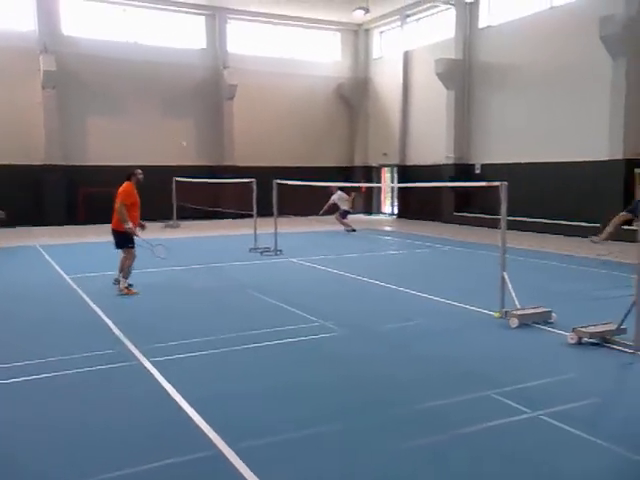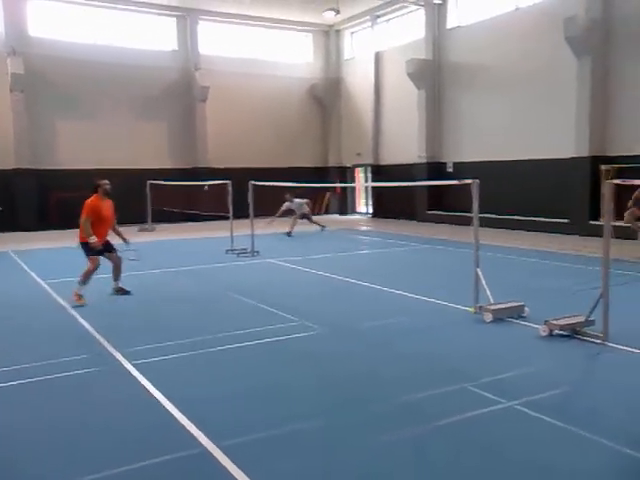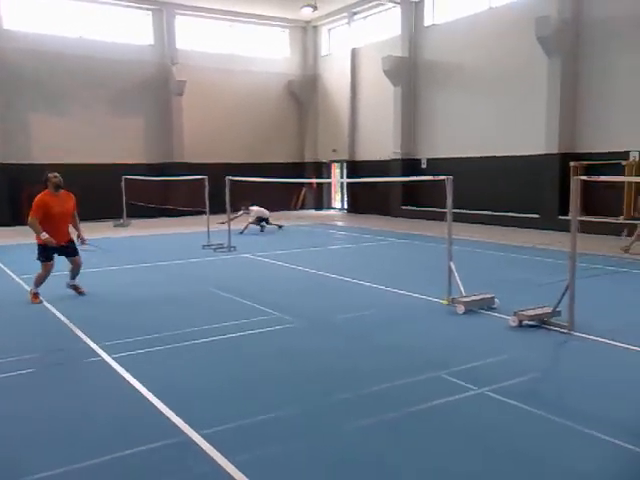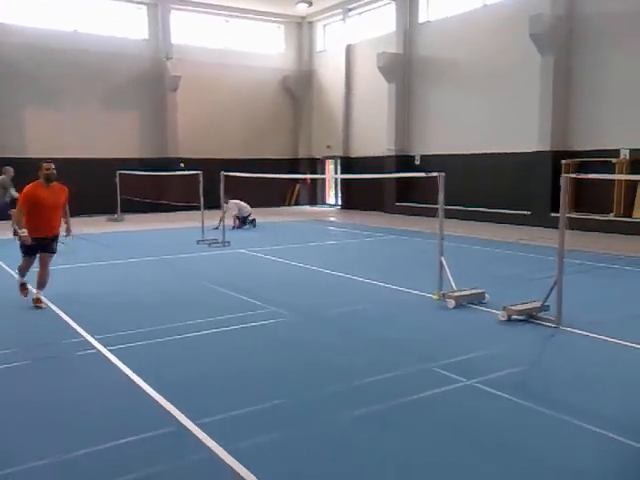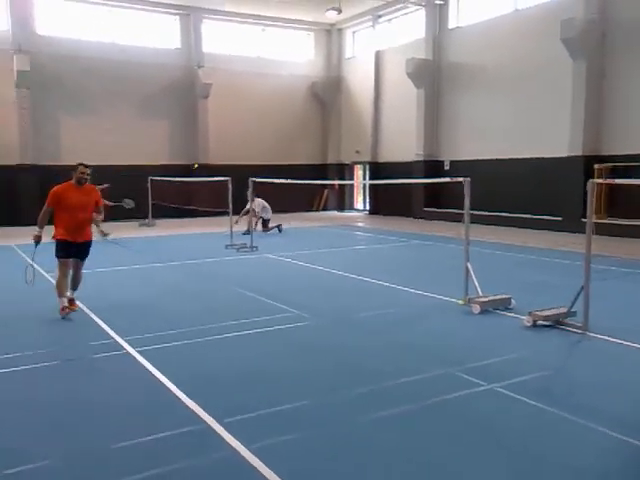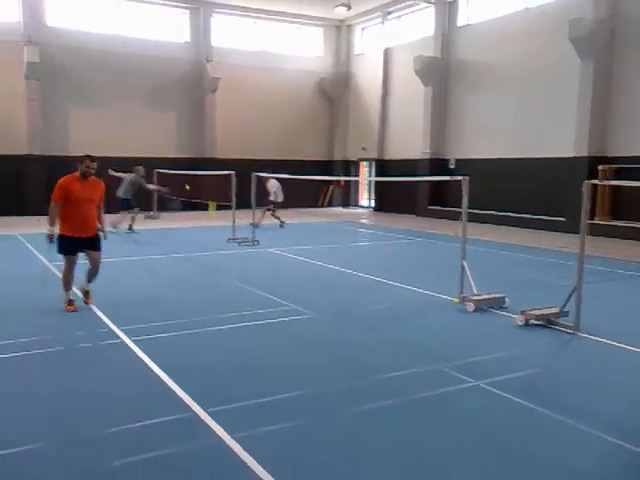
dt=0.3s
person 1, frame 1
left shoulder: (132, 190)
right shoulder: (127, 189)
right elbow: (119, 208)
left wrist: (138, 222)
right wrist: (129, 225)
left hip: (127, 228)
right hip: (121, 229)
left knee: (128, 255)
right knee: (131, 256)
left ankle: (119, 278)
right ankle: (122, 286)
person 1, frame 2
left shoulder: (109, 202)
right shoulder: (92, 203)
left elbow: (111, 223)
right elbow: (84, 222)
left wrist: (121, 235)
right wrist: (92, 239)
left hip: (102, 240)
right hip: (89, 241)
left knee: (117, 259)
right knee: (95, 264)
left ankle: (117, 287)
right ankle: (78, 292)
person 1, frame 3
left shoulder: (70, 197)
right shoulder: (41, 199)
left elbow: (74, 217)
right elbow: (32, 221)
left wrist: (79, 233)
right wrist: (43, 236)
left hip: (65, 239)
right hip: (46, 241)
left knee: (78, 263)
right knee: (47, 270)
left ankle: (72, 282)
right ankle: (34, 291)
person 1, frame 4
left shoulder: (62, 189)
right shoulder: (30, 190)
left elbow: (64, 207)
right elbow: (19, 213)
left wrist: (68, 224)
right wrist: (23, 233)
left hip: (51, 235)
right hip: (31, 236)
left knee: (44, 266)
right knee: (27, 264)
left ankle: (38, 297)
right ankle: (22, 280)
person 1, frame 5
left shoulder: (94, 192)
right shoulder: (59, 190)
left elbow: (101, 213)
right elbow: (46, 211)
left wrist: (98, 219)
right wrist: (39, 231)
left hip: (84, 238)
right hip: (64, 237)
left knee: (77, 270)
right knee: (64, 270)
left ankle: (72, 298)
right ankle: (63, 306)
person 1, frame 6
left shoulder: (99, 184)
right shoulder: (65, 183)
right elbow: (54, 207)
left wrist: (101, 224)
right wrist: (51, 228)
left hip: (91, 232)
right hip: (69, 233)
left knee: (96, 263)
right knee: (70, 266)
left ankle: (86, 288)
right ankle: (69, 299)
